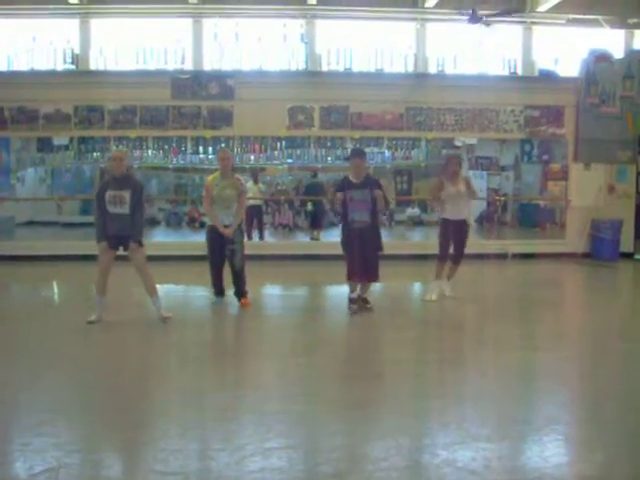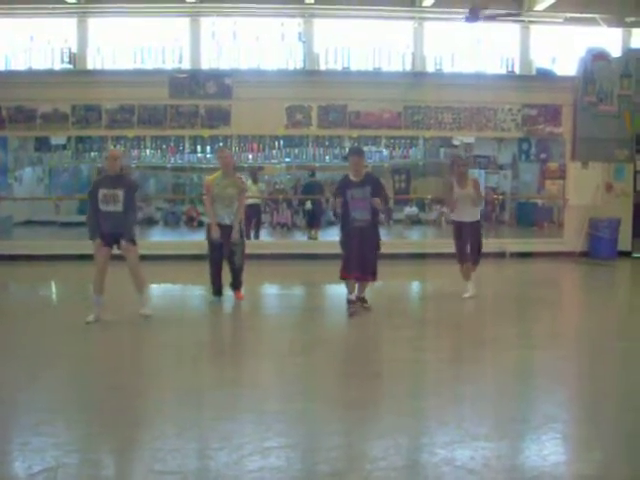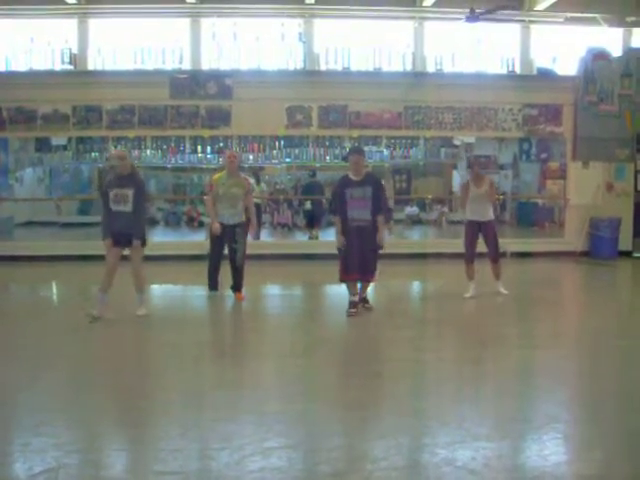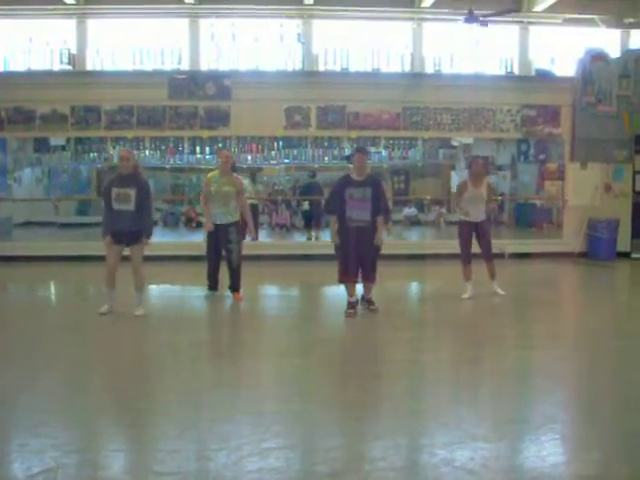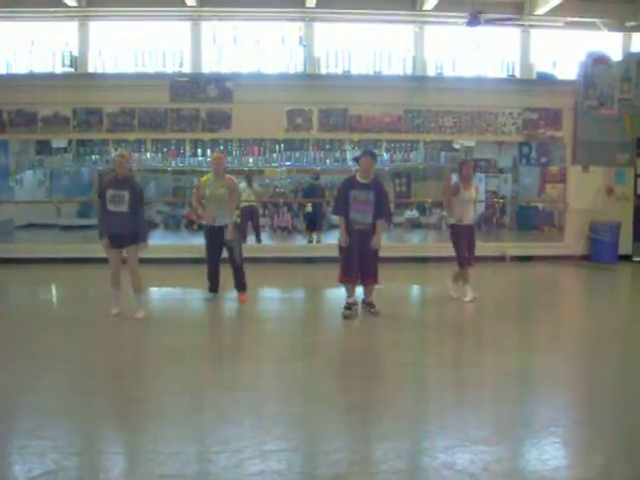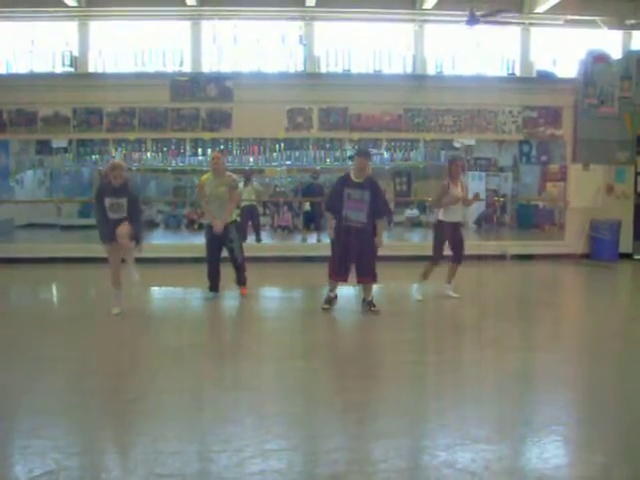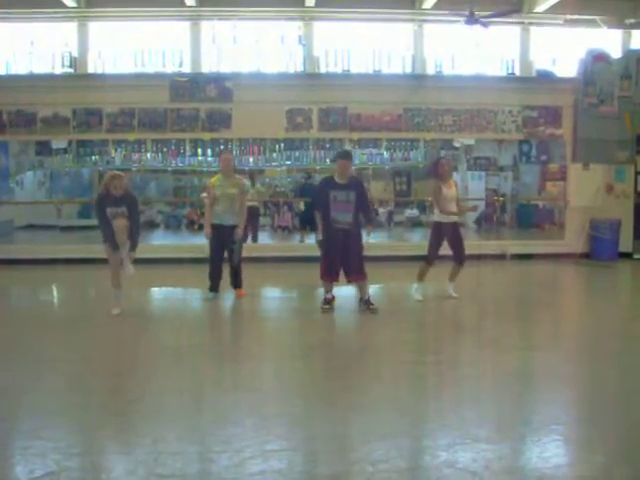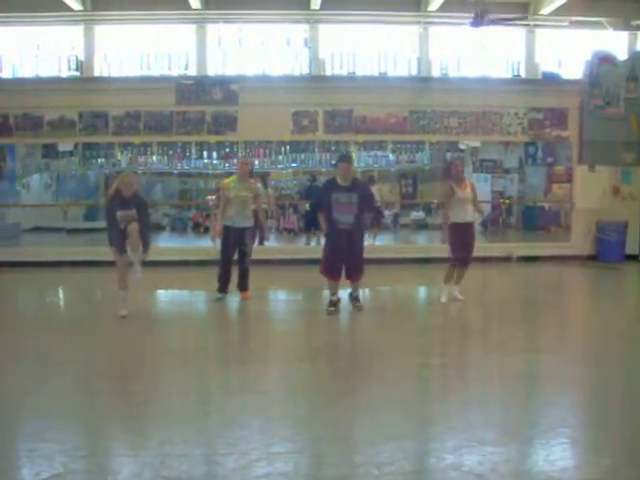
dt=0.3s
person 1, frame 1
left shoulder: (374, 183)
right shoulder: (343, 184)
left elbow: (381, 209)
right elbow: (339, 211)
left wrist: (380, 199)
right wrist: (337, 201)
left hip: (370, 231)
right hip: (350, 231)
left knee: (370, 264)
right knee: (353, 264)
left ankle: (362, 295)
right ankle: (353, 296)
person 1, frame 2
left shoulder: (374, 181)
right shoulder: (343, 183)
left elbow: (383, 206)
right elbow: (339, 212)
left wrist: (379, 203)
right wrist: (338, 205)
left hip: (369, 230)
right hip: (349, 230)
left knee: (368, 264)
right knee: (349, 263)
left ankle: (360, 295)
right ankle: (351, 298)
person 1, frame 3
left shoulder: (374, 181)
right shoulder: (342, 183)
left elbow: (381, 209)
right elbow: (336, 211)
left wrist: (381, 230)
right wrist: (338, 233)
left hip: (369, 231)
right hip: (349, 231)
left knee: (368, 265)
right knee: (350, 265)
left ankle: (362, 295)
right ankle: (353, 299)
person 1, frame 4
left shoulder: (375, 183)
right shoulder: (343, 182)
left elbow: (381, 210)
right elbow: (333, 209)
left wrist: (380, 232)
right wrist: (333, 231)
left hip: (368, 232)
right hip: (347, 232)
left knee: (369, 266)
right knee: (348, 266)
left ankle: (367, 297)
right ankle: (351, 301)
person 1, frame 5
left shoulder: (378, 187)
right shoulder: (347, 184)
left elbow: (383, 215)
right elbow: (340, 211)
left wrist: (377, 236)
right wrist: (343, 232)
left hip: (370, 234)
right hip: (350, 233)
left knee: (370, 269)
right knee: (348, 268)
left ankle: (368, 301)
right ankle: (351, 303)
person 1, frame 6
left shoulder: (373, 185)
right shoulder: (341, 182)
left elbow: (381, 213)
right elbow: (330, 208)
left wrist: (379, 234)
right wrist: (330, 227)
left hip: (366, 232)
right hip: (343, 231)
left knee: (367, 267)
right knee: (337, 264)
left ankle: (368, 300)
right ankle: (331, 295)
person 1, frame 7
left shoulder: (357, 185)
right shoulder: (325, 184)
left elbow: (364, 209)
right elbow: (318, 209)
left wrist: (360, 224)
right wrist: (320, 229)
left hip: (352, 232)
right hip: (330, 232)
left knee: (357, 266)
right knee: (329, 266)
left ankle: (365, 299)
right ankle: (328, 297)
person 1, frame 8
left shoulder: (361, 186)
right shoulder: (328, 186)
left elbow: (370, 207)
right elbow: (321, 209)
left wrist: (361, 222)
right wrist: (324, 226)
left hip: (355, 232)
right hip: (334, 232)
left knee: (356, 265)
right knee: (332, 265)
left ankle: (354, 295)
right ankle: (334, 298)
person 2, frame 1
left shoulder: (135, 185)
right shoulder: (104, 186)
left elbow: (139, 213)
right elbow: (100, 213)
left wrist: (135, 237)
right wrist: (100, 237)
left hip: (130, 234)
right hip: (109, 235)
left knee: (143, 270)
right knee: (102, 272)
left ankle: (160, 310)
right ankle: (99, 312)
person 2, frame 2
left shoulder: (129, 183)
right shoulder: (98, 184)
left elbow: (131, 211)
right elbow: (92, 211)
left wrist: (127, 236)
right wrist: (94, 235)
left hip: (124, 233)
right hip: (104, 233)
left knee: (135, 268)
right knee: (100, 270)
left ankle: (144, 304)
right ankle: (97, 311)
person 2, frame 3
left shoulder: (138, 183)
right shoulder: (109, 184)
left elbow: (142, 211)
right elbow: (106, 211)
left wrist: (138, 235)
right wrist: (107, 235)
left hip: (134, 232)
right hip: (116, 232)
left knee: (137, 269)
right knee: (109, 269)
left ankle: (141, 304)
right ankle: (100, 308)
person 2, frame 4
left shoulder: (141, 183)
right shoulder: (111, 183)
left elbow: (147, 210)
right elbow: (107, 209)
left wrist: (147, 233)
right wrist: (106, 232)
left hip: (135, 231)
right hip: (116, 231)
left knee: (137, 267)
right knee: (110, 267)
left ankle: (139, 304)
right ankle: (110, 302)
person 2, frame 5
left shoulder: (135, 186)
right shoulder: (106, 186)
left elbow: (140, 213)
right elbow: (102, 211)
left wrist: (143, 238)
right wrist: (102, 235)
left hip: (131, 232)
right hip: (112, 233)
left knee: (133, 268)
right knee: (114, 269)
left ankle: (139, 307)
right ankle: (116, 303)
person 2, frame 6
left shoulder: (130, 191)
right shoulder: (102, 190)
left elbow: (137, 215)
right elbow: (100, 216)
left wrist: (138, 240)
right wrist: (105, 240)
left hip: (127, 224)
right hip: (110, 230)
left knee: (121, 234)
right knee: (114, 267)
left ankle: (132, 265)
right ankle: (117, 302)
person 2, frame 7
left shoulder: (130, 198)
right shoulder: (102, 199)
left elbow: (135, 222)
right elbow: (103, 224)
left wrist: (132, 248)
right wrist: (114, 247)
left hip: (125, 230)
right hip: (110, 235)
left knee: (119, 224)
right knee: (114, 267)
left ankle: (126, 260)
right ankle: (117, 303)
person 2, frame 8
left shoulder: (140, 201)
right shoulder: (112, 201)
left elbow: (145, 224)
right elbow: (112, 227)
left wrist: (145, 248)
right wrist: (121, 250)
left hip: (134, 234)
right hip: (117, 235)
left knee: (133, 228)
right knee: (121, 268)
left ankle: (136, 264)
right ankle: (124, 304)
person 3, frame 1
left shoulder: (239, 182)
right shoulder: (210, 181)
left elbow: (242, 207)
right elbow: (207, 206)
left wrist: (232, 228)
right wrist: (220, 227)
left hip: (235, 226)
right hip: (215, 227)
left knee: (237, 261)
right knee: (216, 263)
left ankle: (242, 295)
right ankle: (219, 294)
person 3, frame 2
left shoulder: (240, 181)
right shoulder: (211, 180)
left elbow: (241, 206)
right elbow: (208, 205)
left wrist: (236, 228)
right wrist: (214, 227)
left hip: (234, 225)
right hip: (216, 225)
left knee: (237, 260)
right knee: (215, 261)
left ankle: (237, 288)
right ankle: (217, 293)
person 3, frame 3
left shoulder: (245, 181)
right shoulder: (216, 179)
left elbow: (250, 204)
right elbow: (209, 202)
left wrist: (253, 224)
right wrist: (214, 222)
left hip: (238, 224)
right hip: (219, 223)
left knee: (238, 258)
right knee: (214, 257)
left ankle: (237, 289)
right ankle: (212, 288)
person 3, frame 4
left shoulder: (237, 180)
right shoulder: (210, 178)
left elbow: (243, 204)
right elbow: (203, 200)
left wrist: (250, 226)
right wrist: (207, 220)
left hip: (232, 223)
right hip: (214, 224)
left knee: (234, 258)
right knee: (212, 258)
left ankle: (235, 289)
right ankle: (212, 287)
person 3, frame 5
left shoulder: (231, 181)
right shoulder: (203, 181)
left elbow: (233, 204)
right elbow: (195, 200)
left wrist: (229, 227)
right wrist: (204, 214)
left hip: (228, 224)
right hip: (211, 226)
left knee: (236, 258)
right knee: (212, 260)
left ankle: (241, 289)
right ankle: (213, 289)
person 3, frame 6
left shoulder: (231, 179)
right shoulder: (204, 180)
left elbow: (233, 202)
right elbow: (203, 203)
left wrist: (222, 221)
right wrist: (213, 220)
left hip: (230, 222)
right hip: (212, 224)
left knee: (237, 256)
right knee: (212, 259)
left ankle: (242, 283)
right ankle: (213, 289)
person 3, frame 7
left shoulder: (241, 182)
right shoulder: (213, 182)
left elbow: (243, 206)
right elbow: (209, 205)
left wrist: (241, 226)
right wrist: (207, 226)
left hip: (235, 225)
right hip: (218, 225)
left knee: (235, 258)
right knee: (215, 258)
left ankle: (238, 286)
right ankle: (213, 289)
person 3, frame 8
left shoulder: (255, 186)
right shoulder: (227, 183)
left elbow: (259, 208)
right elbow: (222, 206)
left wrist: (264, 227)
right wrist: (217, 226)
left hip: (247, 227)
right hip: (229, 226)
left knee: (244, 260)
right knee: (226, 259)
left ankle: (244, 288)
right ankle: (222, 290)
person 4, frame 1
left shoulder: (465, 180)
right shoulder: (442, 182)
left elbow: (474, 196)
right elbow: (433, 198)
left wrist: (471, 194)
right wrist: (440, 202)
left hip: (462, 221)
right hip: (447, 220)
left knee: (458, 255)
right knee: (443, 254)
left ankle: (446, 283)
right ankle: (434, 287)
person 4, frame 2
left shoulder: (474, 182)
right shoulder: (452, 185)
left elbow: (479, 202)
right elbow: (451, 208)
left wrist: (476, 200)
right wrist: (452, 205)
left hip: (474, 222)
right hip: (458, 223)
left knee: (476, 255)
right knee: (462, 256)
left ankle: (469, 275)
right ankle: (470, 287)
person 4, frame 3
left shoulder: (489, 182)
right shoulder: (466, 185)
left elbow: (492, 199)
right elbow: (462, 205)
left wrist: (490, 194)
right wrist: (464, 200)
left hip: (488, 221)
right hip: (471, 221)
left knee: (494, 254)
right knee: (469, 255)
left ankle: (499, 284)
right ankle: (471, 287)
person 4, frame 4
left shoulder: (487, 184)
right shoulder: (463, 185)
left elbow: (490, 202)
right elbow: (457, 202)
left wrist: (488, 208)
right wrist: (462, 210)
left hip: (481, 222)
right hip: (465, 222)
left knee: (488, 254)
right knee: (466, 255)
left ankle: (494, 285)
right ankle: (468, 287)
person 4, frame 5
left shoulder: (474, 186)
right shoulder: (455, 186)
right elbow: (447, 205)
left wrist: (472, 214)
right wrist: (455, 216)
left hip: (470, 225)
right hip: (457, 226)
left knee: (469, 259)
right knee: (463, 258)
left ankle: (453, 284)
right ankle: (468, 290)
person 4, frame 6
left shoulder: (462, 184)
right shoulder: (446, 184)
left elbow: (465, 203)
right elbow: (436, 204)
left wrist: (474, 200)
right wrist: (450, 201)
left hip: (456, 224)
right hip: (443, 223)
left knee: (458, 256)
right knee: (436, 257)
left ankle: (448, 287)
right ankle: (419, 287)
person 4, frame 7
left shoulder: (454, 183)
right shoulder: (437, 186)
left elbow: (457, 205)
right elbow: (439, 207)
left wrist: (468, 209)
right wrist: (457, 213)
left hip: (453, 224)
right hip: (439, 224)
left knee: (461, 257)
right knee: (430, 258)
left ankle: (450, 286)
right ankle: (417, 287)
person 4, frame 8
left shoulder: (470, 185)
right shoulder: (451, 187)
left elbow: (475, 204)
right elbow: (445, 209)
left wrist: (482, 212)
right wrist: (445, 230)
left hip: (469, 224)
right hip: (455, 225)
left knee: (465, 260)
right knee: (456, 259)
left ankle: (455, 289)
right ankle: (445, 289)
